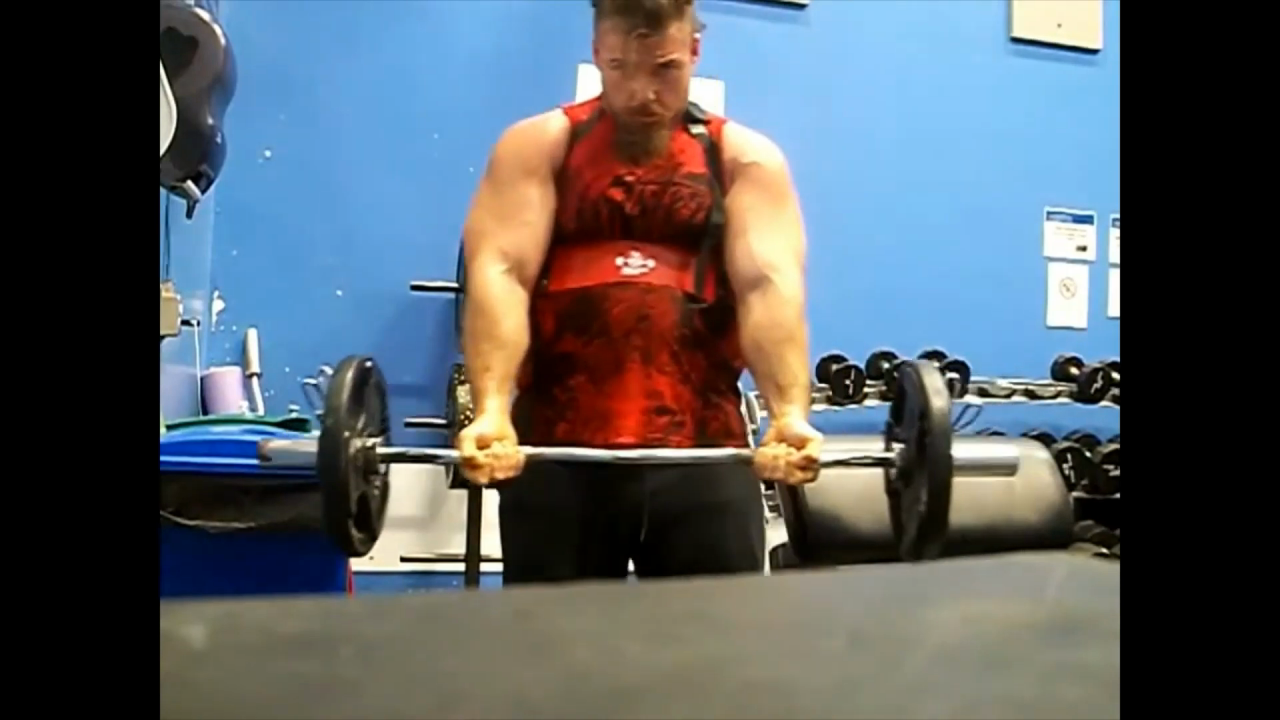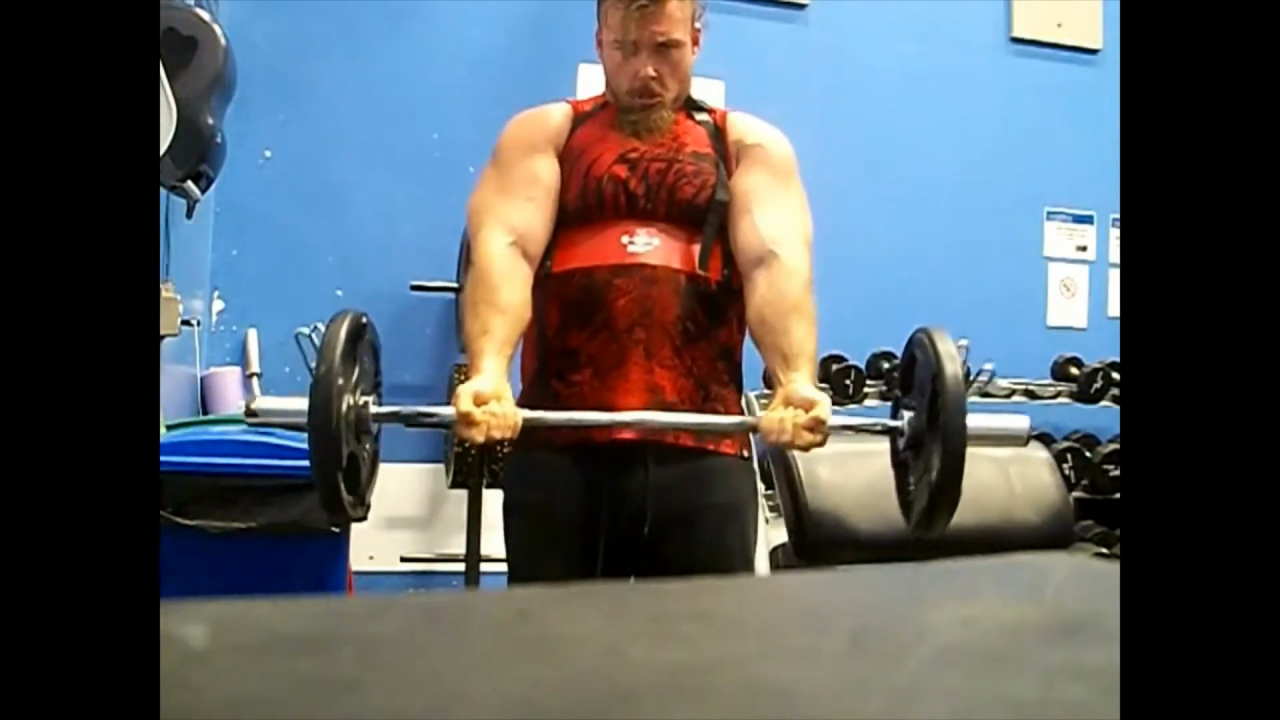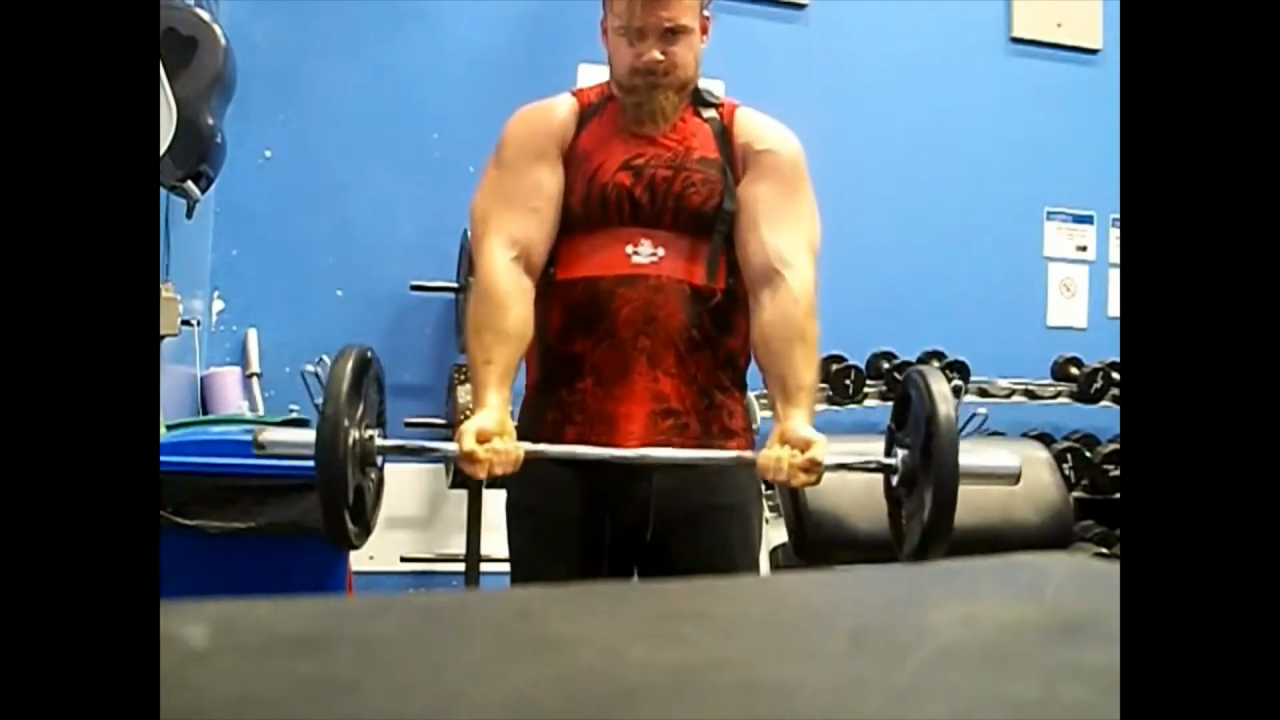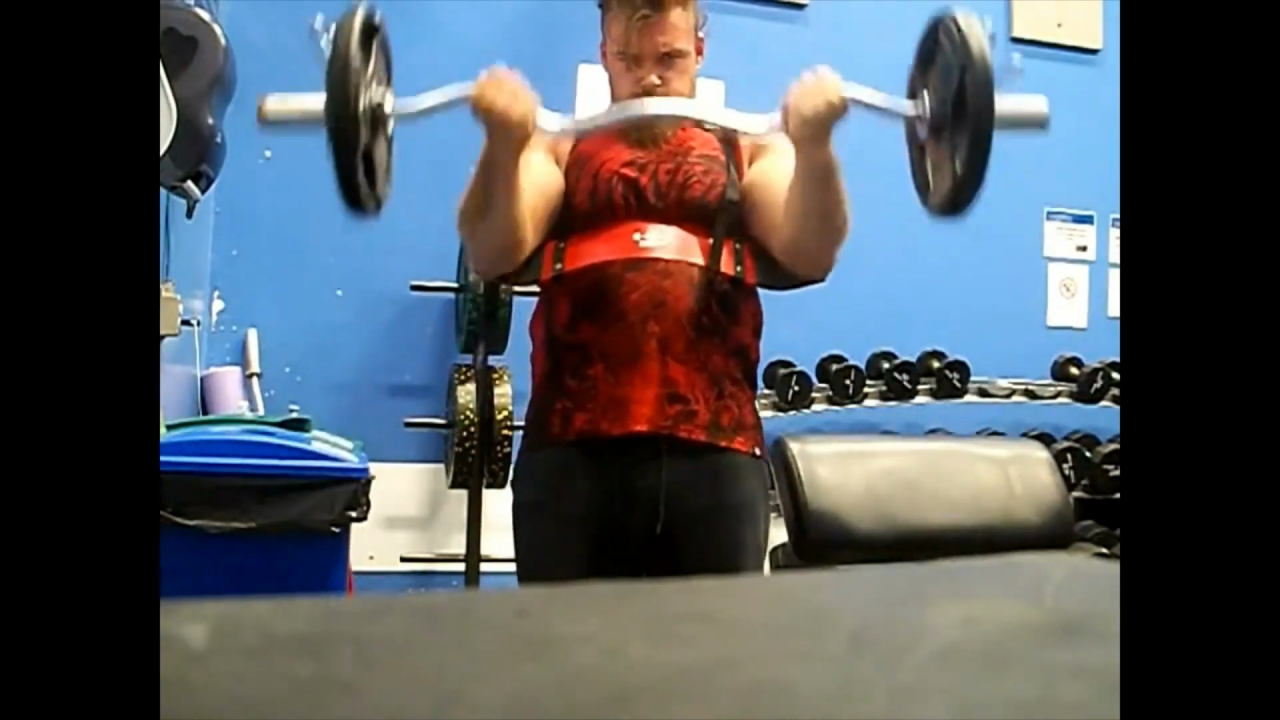
dt=0.7s
person 1, frame 1
left shoulder: (744, 157)
right shoulder: (538, 146)
left elbow: (769, 285)
right elbow: (500, 274)
left wrist: (789, 412)
right wrist: (492, 409)
left hip: (701, 452)
right hip: (556, 451)
person 1, frame 2
left shoulder: (749, 144)
right shoulder: (542, 134)
left elbow: (776, 262)
right elbow: (503, 250)
left wrist: (797, 381)
right wrist: (487, 372)
left hip: (702, 449)
right hip: (560, 444)
person 1, frame 3
left shoulder: (758, 142)
right shoulder: (546, 128)
left elbow: (782, 279)
right elbow: (506, 261)
left wrist: (795, 416)
right wrist: (490, 404)
left hip: (706, 450)
right hip: (563, 447)
person 1, frame 4
left shoulder: (752, 149)
right shoulder: (554, 147)
left elbow: (811, 254)
right elbow: (492, 252)
left wrist: (813, 145)
right wrist: (502, 145)
left hip: (714, 445)
right hip: (572, 442)
